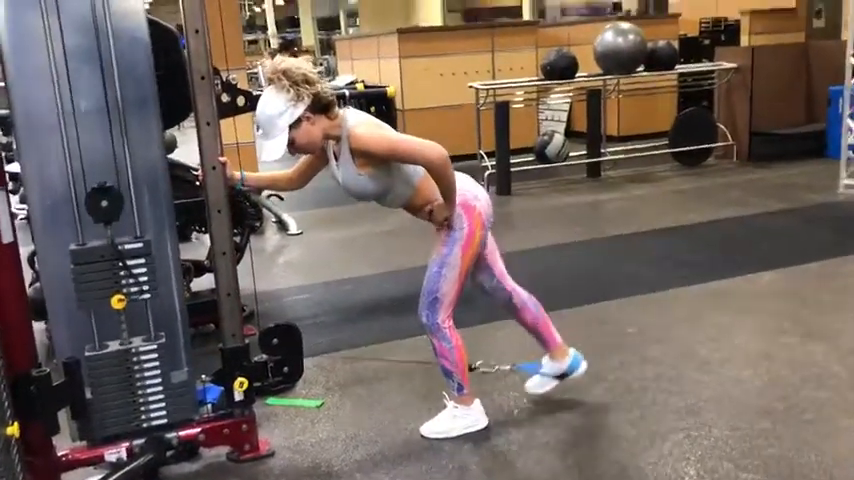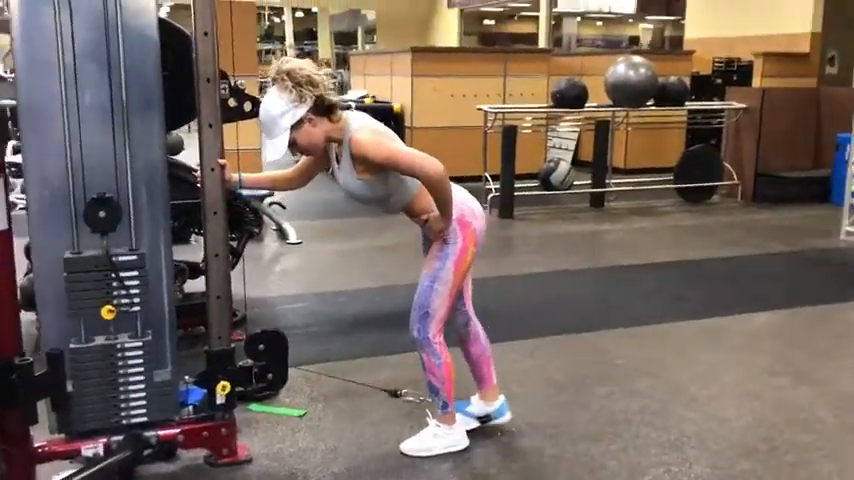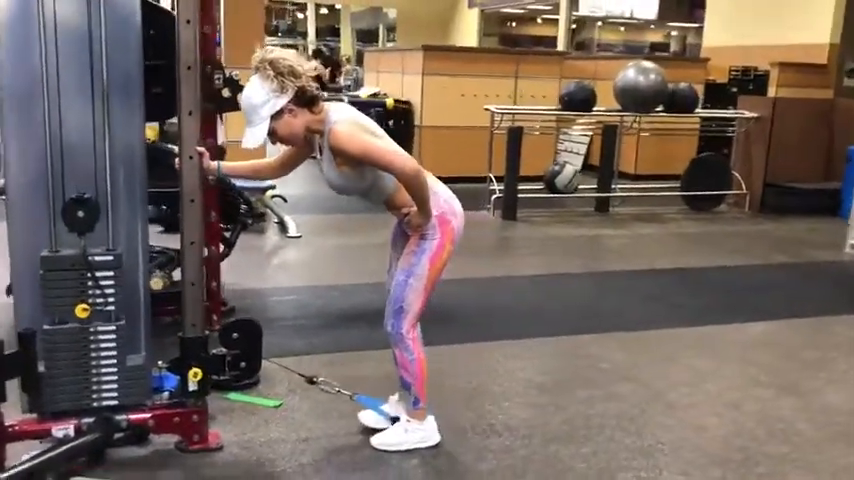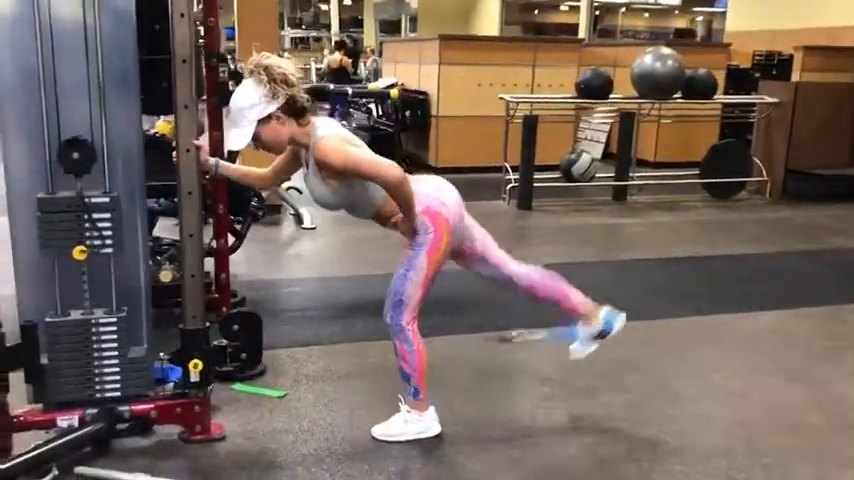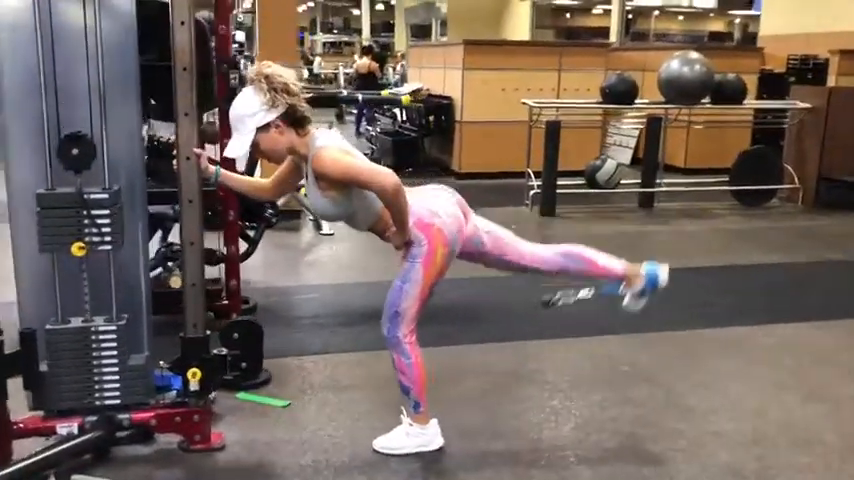
dt=0.5s
person 1, frame 1
left shoulder: (357, 135)
right shoulder: (329, 139)
left elbow: (436, 154)
right elbow: (293, 180)
left wrist: (448, 206)
right wrist: (237, 178)
left hip: (462, 208)
right hip: (457, 208)
left knee: (434, 315)
right knee: (501, 287)
left ankle: (466, 409)
right ankle: (561, 357)
person 1, frame 2
left shoulder: (360, 139)
right shoulder: (332, 142)
left elbow: (434, 170)
right elbow: (295, 178)
left wrist: (443, 219)
right wrist: (235, 179)
left hip: (456, 222)
right hip: (440, 222)
left knee: (425, 328)
right knee: (458, 316)
left ankle: (448, 428)
right ankle: (489, 400)
person 1, frame 3
left shoulder: (340, 131)
right shoulder: (315, 130)
left elbow: (410, 168)
right elbow: (276, 168)
left wrist: (423, 215)
right wrist: (214, 167)
left hip: (435, 216)
right hip: (414, 216)
left knee: (399, 322)
right knee: (403, 316)
left ankle: (419, 424)
right ankle: (405, 402)
person 1, frame 4
left shoulder: (324, 146)
right shoulder: (301, 141)
left elbow: (392, 174)
right elbow: (267, 178)
left wrist: (406, 221)
right wrist: (213, 165)
left hip: (430, 214)
right hip: (431, 201)
left knee: (400, 319)
right knee: (510, 271)
left ankle: (419, 415)
right ankle: (593, 317)
person 1, frame 5
left shoulder: (323, 155)
right shoulder: (304, 152)
left elbow: (388, 183)
right elbow: (270, 190)
left wrist: (401, 232)
right wrist: (214, 174)
left hip: (430, 226)
right hip: (438, 208)
left knee: (397, 330)
right knee: (539, 257)
left ankle: (421, 428)
right ankle: (635, 275)
